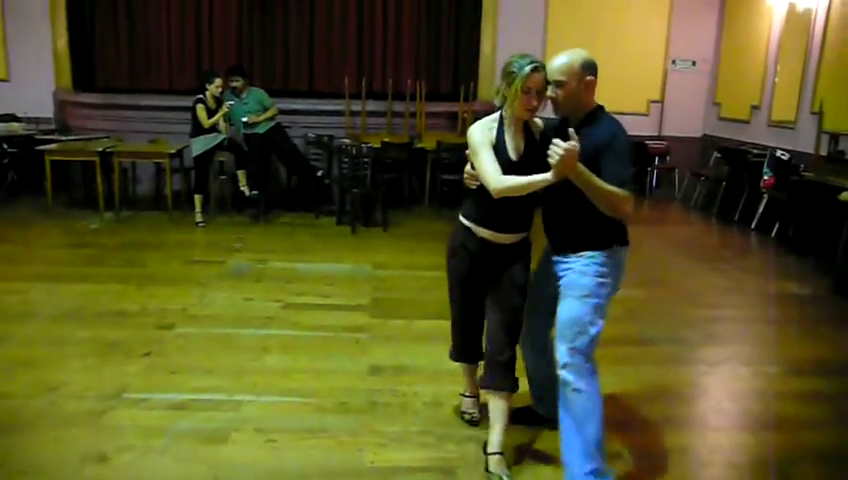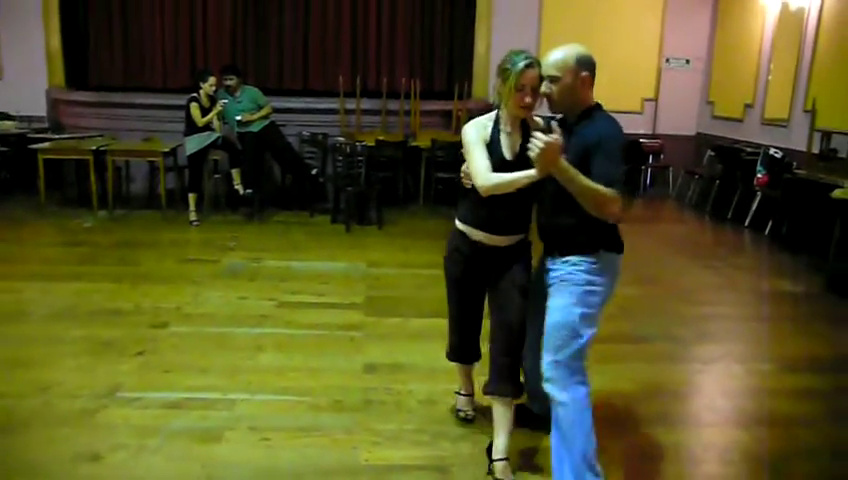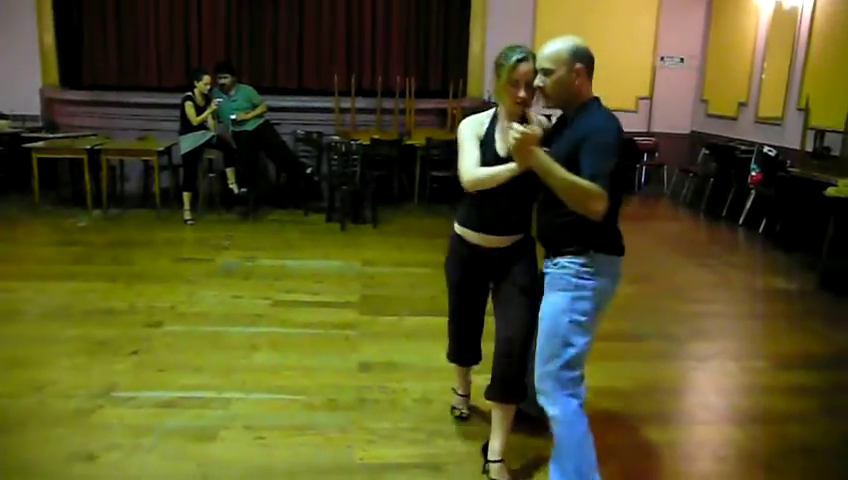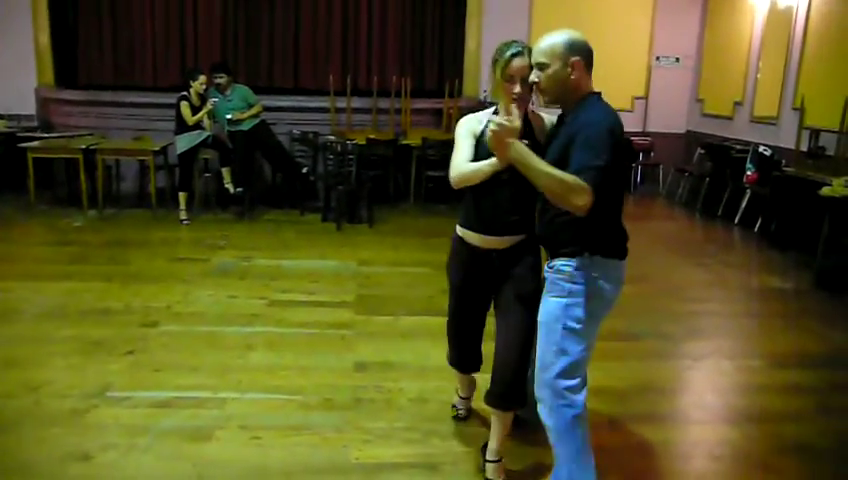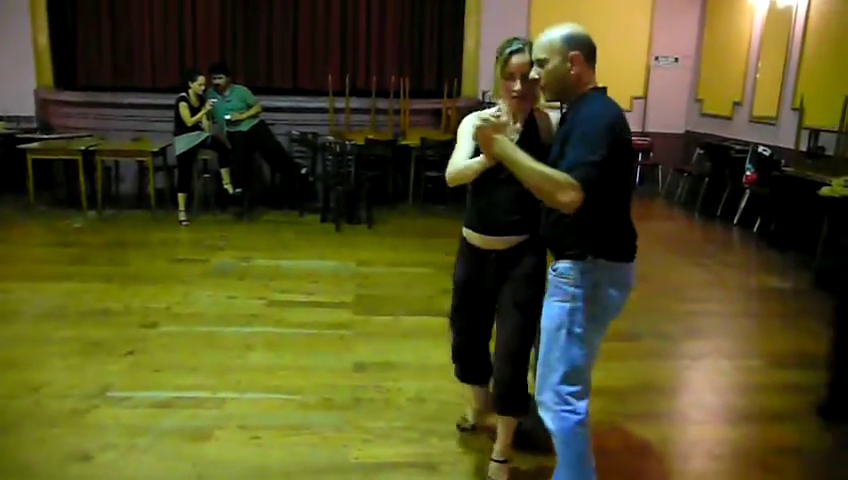
dt=0.1s
person 1, frame 1
left shoulder: (610, 135)
right shoulder: (553, 130)
left elbow: (624, 207)
left wrist: (576, 170)
right wrist: (478, 173)
left hip: (593, 258)
right hip: (557, 252)
left knee: (571, 357)
right knee: (531, 333)
right ankle: (546, 407)
person 1, frame 2
left shoulder: (604, 133)
right shoulder: (564, 127)
left elbow: (611, 208)
right elbow: (550, 186)
left wrist: (557, 165)
left hip: (587, 264)
right hip: (559, 257)
left knee: (561, 371)
right knee: (533, 339)
right ankle: (542, 407)
person 1, frame 3
left shoulder: (599, 127)
right shoulder: (565, 123)
left elbow: (595, 204)
left wrist: (536, 158)
left hip: (583, 266)
right hip: (561, 259)
left knee: (557, 381)
right knee: (528, 340)
right ankle: (534, 409)
person 1, frame 4
left shoulder: (596, 122)
right shoulder: (573, 119)
left elbow: (579, 198)
right elbow: (554, 180)
left wrist: (515, 150)
right wrist: (512, 151)
left hip: (585, 268)
right hip: (571, 262)
left knee: (558, 387)
right knee: (549, 361)
right ankle: (532, 419)
person 1, frame 5
left shoulder: (598, 118)
right shoulder: (580, 114)
left elbow: (568, 196)
right elbow: (554, 178)
left wrist: (502, 147)
right wrist: (501, 150)
left hip: (591, 270)
right hip: (582, 264)
left knee: (561, 393)
right knee: (556, 376)
right ankle: (539, 430)
person 2, frame 1
left shoulder: (542, 131)
right shoulder: (481, 131)
right elbow: (497, 185)
right wrist: (551, 175)
left hip: (514, 250)
right hip: (471, 242)
left knee: (503, 340)
right knee: (467, 325)
left ankle: (495, 446)
right ankle: (470, 390)
person 2, frame 2
left shoulder: (541, 130)
right shoulder: (477, 128)
right elbow: (485, 183)
right wrist: (537, 171)
left hip: (514, 252)
right hip: (467, 246)
left knee: (508, 343)
right knee: (463, 326)
right ankle: (465, 389)
person 2, frame 3
left shoulder: (543, 128)
right shoulder: (473, 126)
right elbow: (470, 179)
right wrist: (518, 164)
left hip: (516, 253)
right hip: (467, 248)
left knee: (513, 347)
right knee: (464, 329)
right ankle: (462, 388)
person 2, frame 4
left shoulder: (544, 126)
right shoulder: (472, 124)
right elbow: (458, 177)
right wrist: (499, 160)
left hip: (519, 255)
right hip: (467, 249)
left knee: (513, 354)
right knee: (463, 331)
right ankle: (466, 386)
person 2, frame 5
left shoulder: (550, 126)
right shoulder: (475, 122)
right elbow: (452, 175)
right wrist: (489, 154)
left hip: (523, 257)
right hip: (473, 251)
left knee: (511, 357)
right knee: (466, 341)
right ankle: (478, 403)
person 3, frame 1
left shoulder: (218, 101)
right shoulder: (199, 101)
right elbow: (206, 124)
left wrist: (226, 137)
right wrist: (222, 112)
left hip: (215, 136)
right hip: (201, 139)
left knee: (240, 150)
right knee: (201, 175)
left ankle: (243, 185)
right ankle: (198, 212)
person 3, frame 2
left shoulder: (212, 99)
right shoulder: (193, 100)
right elbow: (200, 122)
left wrist: (219, 135)
right wrist: (216, 111)
left hip: (209, 134)
right hip: (195, 138)
left knee: (234, 149)
right knee: (195, 174)
left ankle: (237, 184)
right ankle: (192, 211)
person 3, frame 3
left shoulder: (207, 98)
right shoulder: (188, 99)
right elbow: (195, 121)
left wrist: (214, 133)
right wrist: (210, 110)
left hip: (204, 133)
right hip: (189, 137)
left knee: (229, 148)
right knee: (190, 172)
left ankle: (232, 183)
right ankle: (186, 210)
person 3, frame 4
left shoulder: (202, 98)
right shoulder: (184, 99)
right elbow: (190, 121)
left wrist: (210, 134)
right wrist: (206, 109)
left hip: (200, 133)
right hip: (185, 137)
left knee: (224, 147)
right knee: (186, 172)
left ankle: (227, 182)
right ankle: (182, 210)
person 3, frame 5
left shoulder: (201, 98)
right shoulder: (182, 100)
right elbow: (189, 122)
left wrist: (209, 134)
right wrist: (204, 110)
left hip: (199, 134)
right hip: (184, 138)
left knee: (223, 148)
right knee: (185, 173)
left ankle: (226, 183)
right ankle: (181, 211)
person 4, frame 1
left shoulder: (257, 93)
right shoulder: (227, 97)
left elbow: (274, 109)
left wrist: (259, 118)
left hip: (269, 127)
right hip: (251, 134)
left knee: (290, 151)
right knee: (258, 164)
left ankle: (313, 179)
right ankle: (262, 199)
person 4, frame 2
left shoulder: (251, 92)
right shoulder: (221, 96)
left elbow: (269, 108)
left wrist: (254, 117)
left hip: (264, 126)
right hip: (245, 133)
left knee: (284, 150)
right knee: (252, 161)
left ankle: (307, 178)
right ankle: (257, 198)
person 4, frame 3
left shoulder: (246, 90)
right shoulder: (216, 94)
left elbow: (263, 106)
left wrist: (248, 115)
left hip: (259, 124)
right hip: (240, 132)
left knee: (279, 149)
right knee: (247, 160)
left ankle: (303, 177)
right ankle: (251, 195)
person 4, frame 4
left shoulder: (242, 90)
right shoulder: (211, 95)
left elbow: (259, 107)
left wrist: (244, 115)
left hip: (254, 124)
right hip: (236, 132)
left knee: (275, 149)
right knee: (243, 160)
left ankle: (297, 176)
right ankle: (247, 195)
person 4, frame 5
left shoulder: (241, 91)
right shoulder: (210, 95)
left elbow: (258, 107)
left wrist: (243, 116)
left hip: (253, 125)
right hip: (235, 132)
left knee: (274, 149)
right knee: (242, 161)
left ankle: (297, 177)
right ankle: (246, 196)
